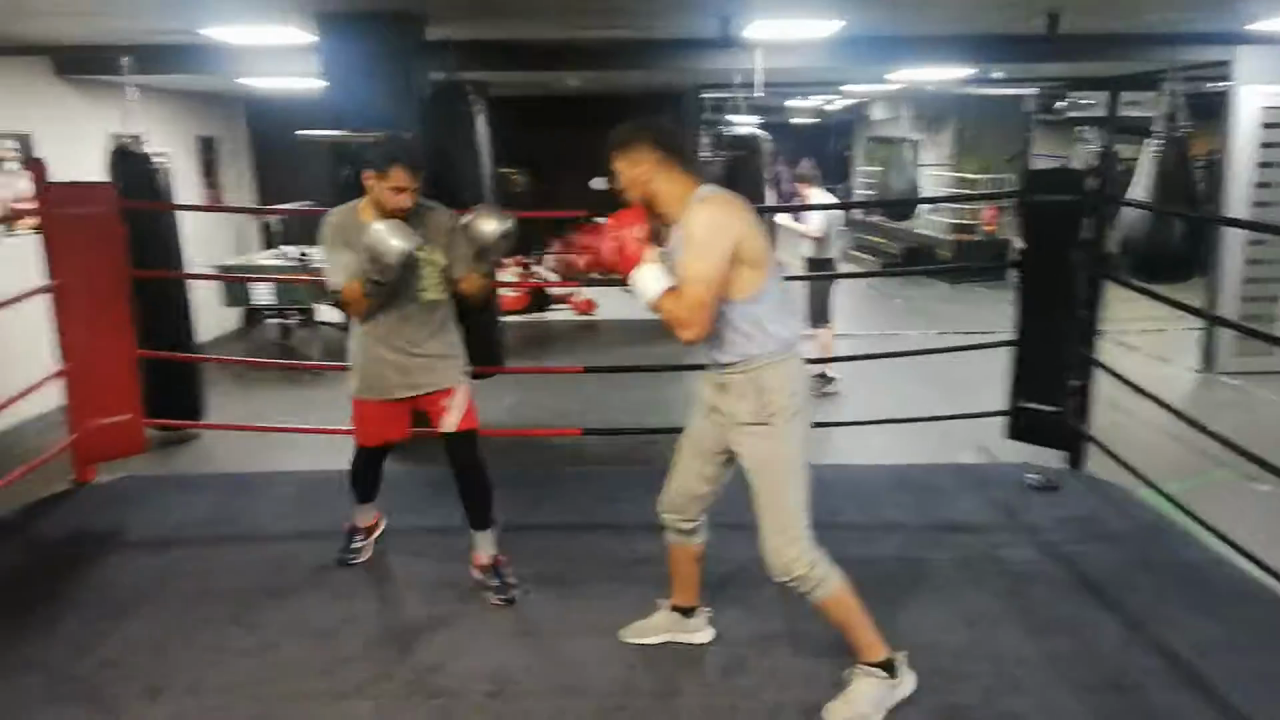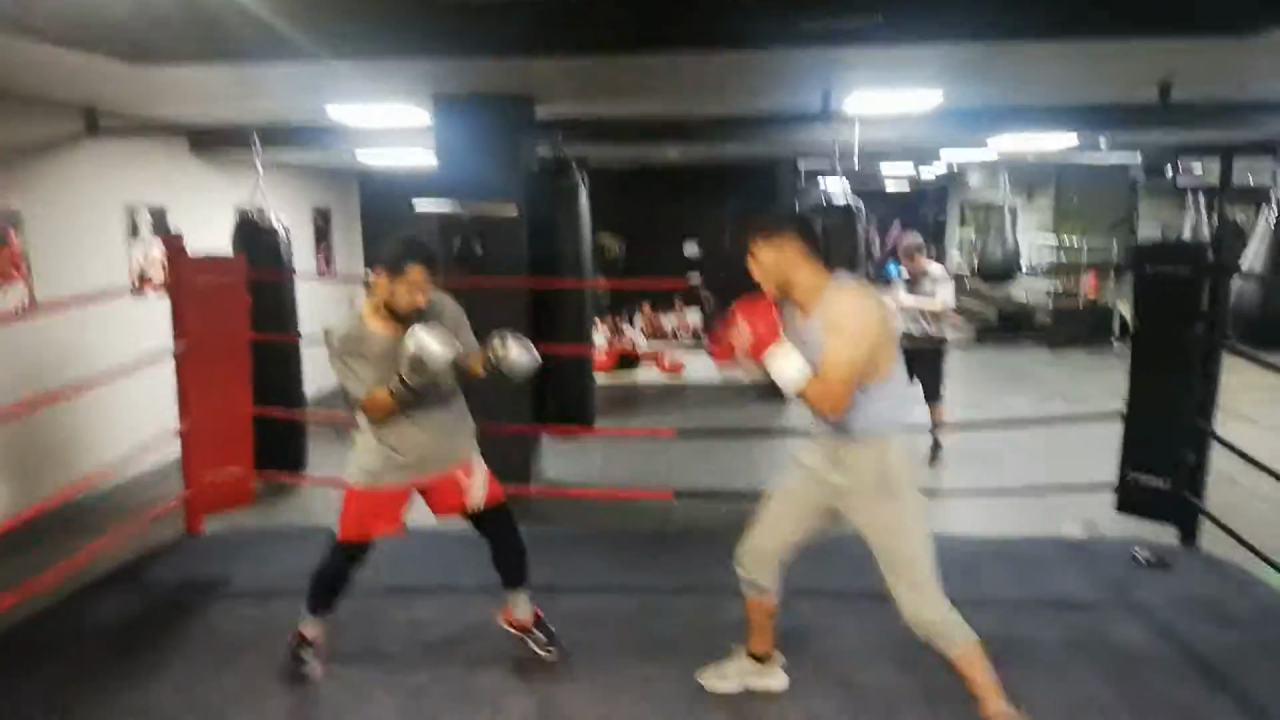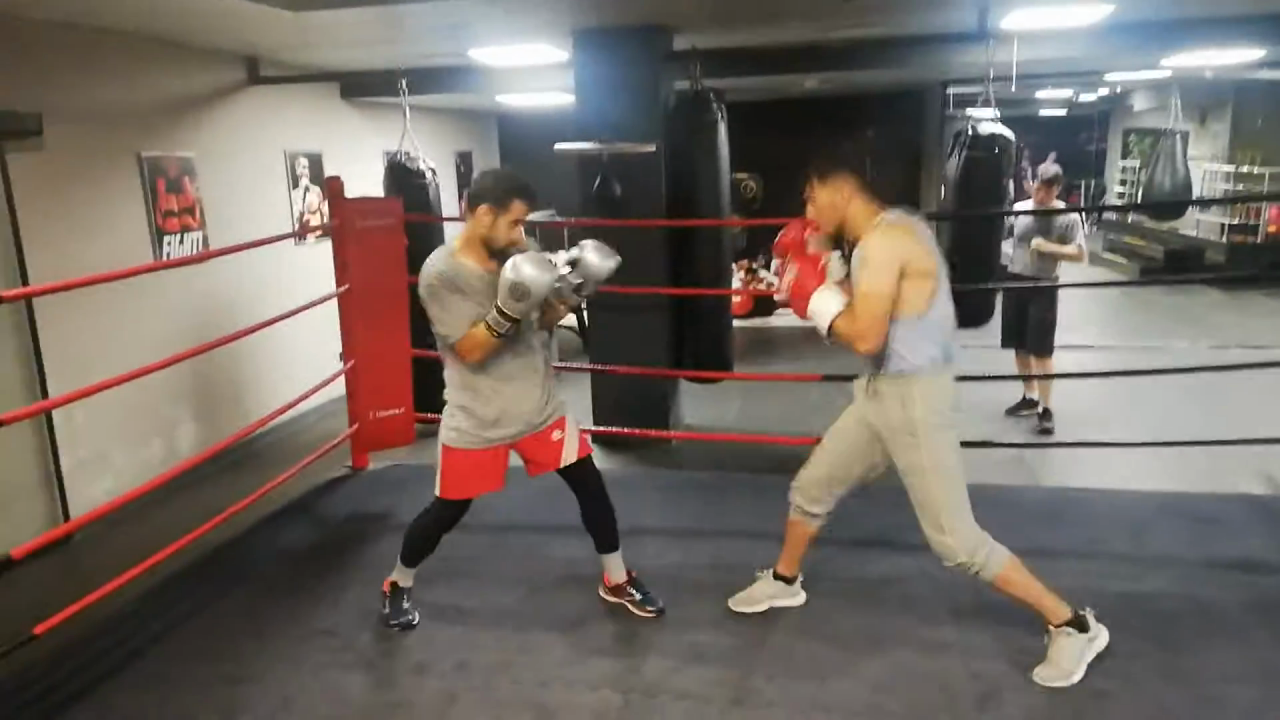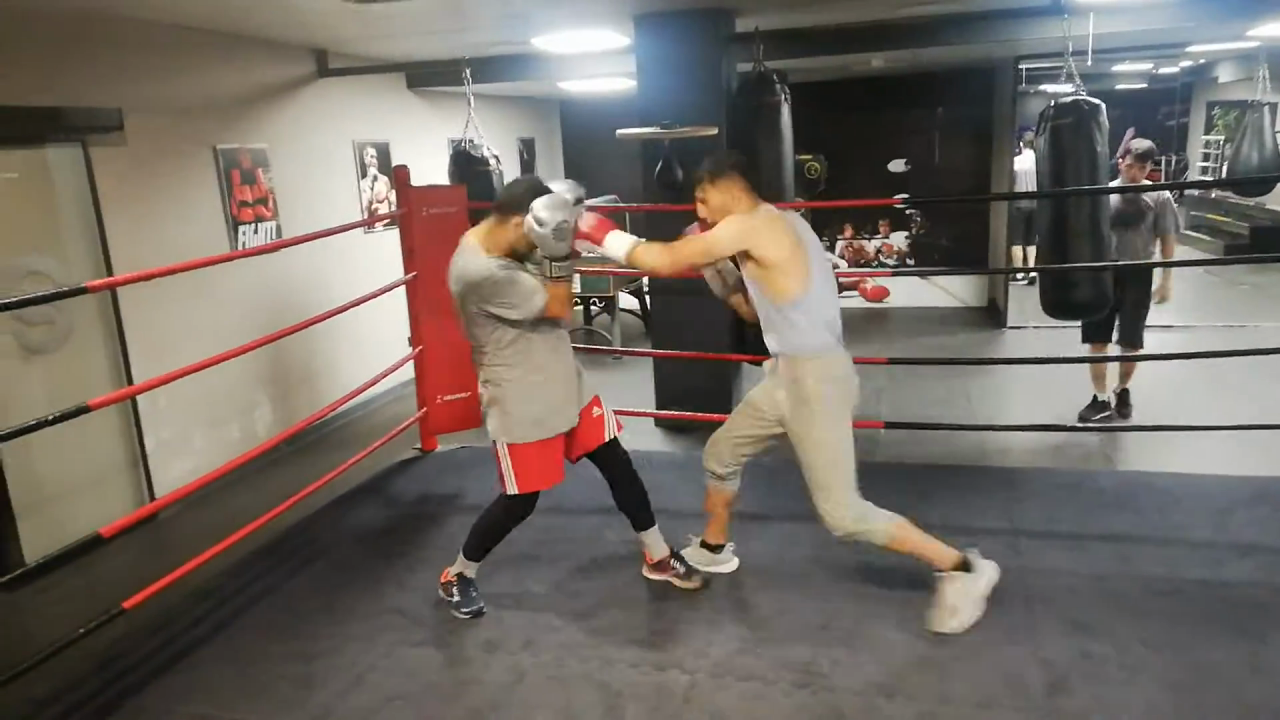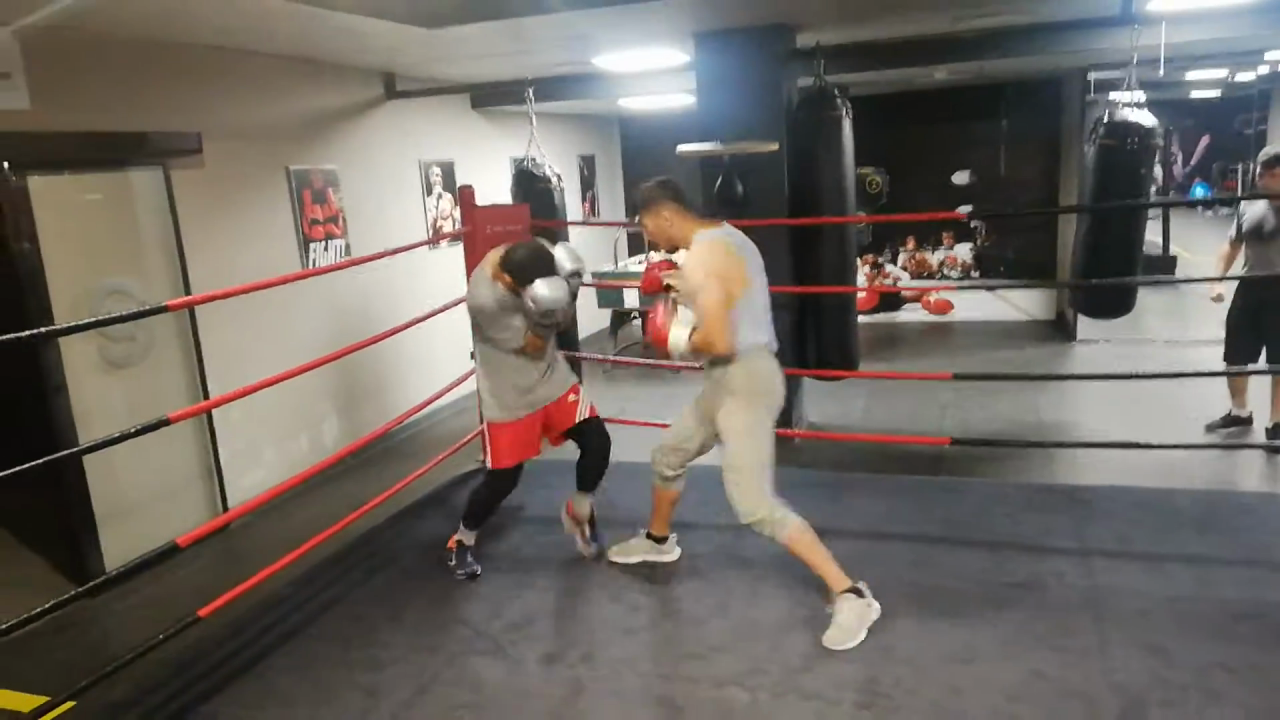
dt=1s
person 1, frame 1
left shoulder: (708, 219)
right shoulder: (698, 208)
left elbow: (690, 325)
left wrist: (639, 266)
right wrist: (619, 249)
left hip: (766, 390)
right hip: (722, 387)
left knee: (789, 555)
right knee: (679, 506)
left ankle: (884, 667)
right ankle: (685, 612)
person 1, frame 2
left shoulder: (852, 306)
right shoulder: (793, 304)
left elbow: (830, 402)
left wrist: (771, 347)
right wrist: (752, 344)
left hip: (880, 463)
right hip: (824, 457)
left knee: (924, 609)
right knee: (753, 559)
right ankle: (760, 660)
person 1, frame 3
left shoulder: (882, 242)
right shoulder: (890, 229)
left elbow: (864, 338)
left wrist: (814, 299)
right wrist: (821, 268)
left hip: (914, 400)
right hip: (881, 394)
left knee: (955, 542)
right knee: (812, 486)
left ankle: (1072, 626)
right ankle: (784, 580)
person 1, frame 4
left shoulder: (752, 226)
right shoulder: (777, 228)
left elbow: (666, 261)
right elbow: (753, 307)
left wrist: (604, 236)
right wrist: (717, 272)
left hip: (816, 380)
right hip: (785, 375)
left knee: (842, 515)
right knee: (721, 453)
left ankle: (960, 568)
right ankle: (714, 548)
person 1, frame 5
left shoulder: (705, 253)
right shoulder: (726, 236)
left elbow: (719, 343)
left wrist: (674, 336)
right wrist: (675, 292)
left hip: (745, 381)
right hip: (726, 380)
left knee: (755, 506)
right knee: (668, 454)
left ankle: (852, 596)
right ankle: (658, 540)
person 2, frame 1
left shoulder: (440, 221)
right shoulder: (339, 226)
left elbow: (473, 290)
right elbow: (353, 304)
left wrist: (486, 257)
right wrist: (378, 271)
left hip: (439, 362)
right hip: (378, 369)
left knee: (465, 455)
right knee: (371, 453)
left ankle: (487, 557)
right ankle: (366, 520)
person 2, frame 2
left shoulder: (443, 309)
right shoulder: (348, 337)
left elbow: (474, 363)
right elbow: (374, 409)
left wrist: (501, 355)
right wrist: (409, 377)
left hip: (450, 447)
right hip: (383, 458)
left knee: (501, 526)
right knee: (346, 551)
left ankle: (521, 615)
right ankle: (308, 633)
person 2, frame 3
left shoulder: (516, 252)
right shoulder: (440, 273)
left elbow: (547, 319)
right elbow: (470, 350)
right wrist: (510, 309)
left hip: (538, 404)
right hip: (476, 417)
left knee: (591, 485)
right knee: (448, 510)
left ankle: (617, 579)
right ankle: (399, 583)
person 2, frame 4
left shoulder: (496, 245)
right shoulder: (480, 273)
left elbow: (546, 299)
right elbow: (558, 310)
left wrist: (554, 244)
right wrist: (557, 249)
left hip: (564, 387)
right hip: (522, 404)
left knee: (617, 464)
right knee: (519, 500)
left ankle: (658, 556)
right ankle: (457, 575)
person 2, frame 5
left shoulder: (534, 261)
right shoulder: (486, 299)
left elbow: (562, 314)
right elbow: (534, 347)
left wrist: (566, 286)
right wrist: (545, 316)
left hip: (551, 377)
right hip: (507, 394)
left knee: (596, 444)
right knee: (503, 478)
left ankle: (579, 511)
right ankle: (462, 541)
person 3, frame 1
left shoulder: (820, 204)
right shoulder: (828, 201)
left elbow: (814, 232)
left wrist: (786, 222)
left hip: (820, 266)
right hip: (822, 264)
left knee: (819, 321)
right knee: (821, 319)
left ankle: (827, 375)
right ankle: (826, 370)
person 3, frame 2
left shoulder: (939, 276)
right shoulder: (904, 276)
left elbow: (945, 307)
right elbow: (897, 302)
left wrist: (911, 301)
right wrist: (895, 301)
left hip: (931, 342)
right hip: (908, 339)
left knee: (932, 398)
left ankle: (936, 442)
person 3, frame 3
left shoulder: (1068, 217)
right shoulder: (1017, 209)
left elbow: (1078, 254)
left wrist: (1048, 248)
left hip: (1042, 286)
right hip: (1014, 282)
left knee: (1041, 350)
right knee: (1019, 346)
left ankle: (1045, 408)
right ankle: (1030, 397)
person 3, frame 4
left shoulder: (1159, 198)
left elbow: (1167, 240)
left wrist: (1166, 281)
left hip: (1138, 275)
left knee: (1131, 343)
right knee: (1097, 340)
left ankle: (1122, 389)
right ankle: (1101, 400)
person 3, frame 5
right shoulder: (1248, 206)
right elbow: (1233, 245)
right wrist: (1219, 280)
right hip: (1249, 289)
right knee: (1236, 358)
right ankle: (1240, 413)
